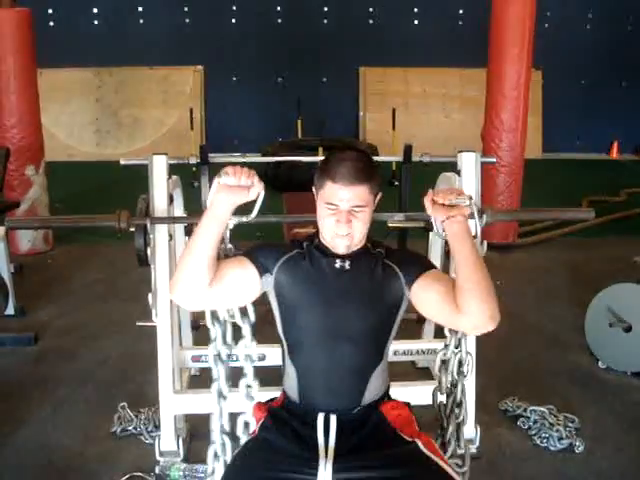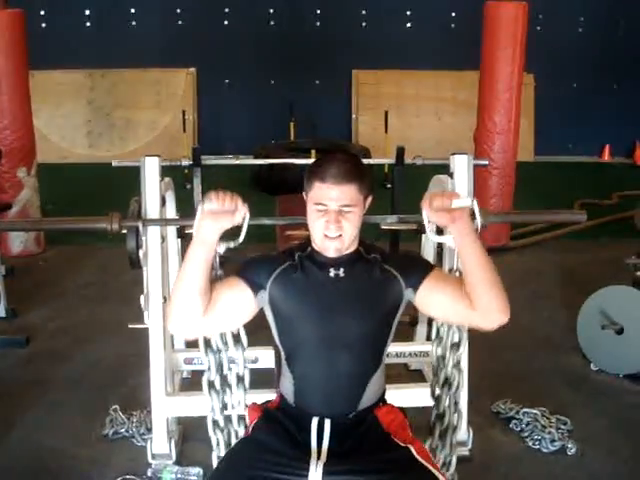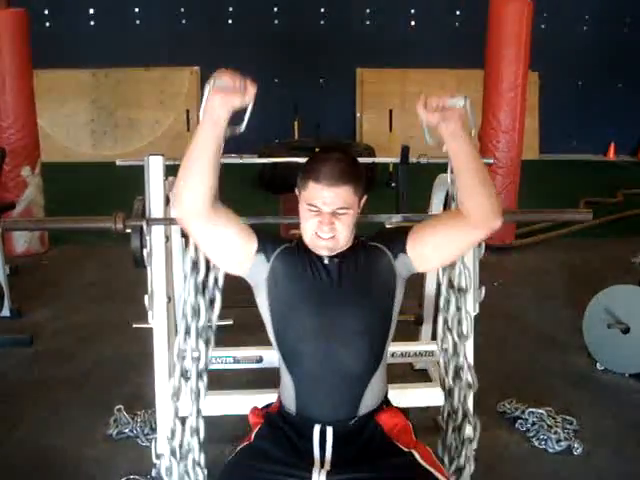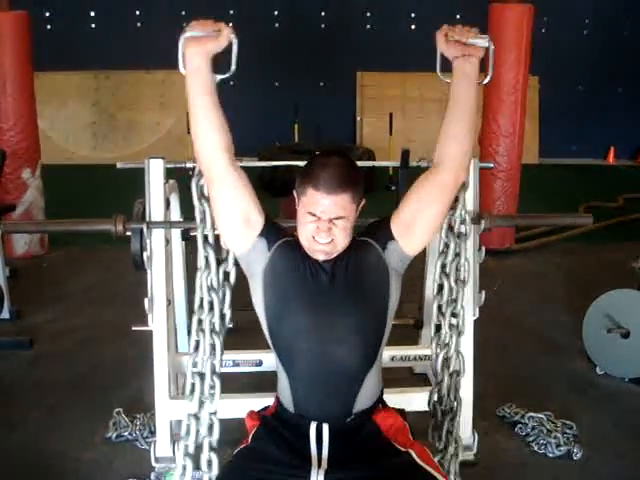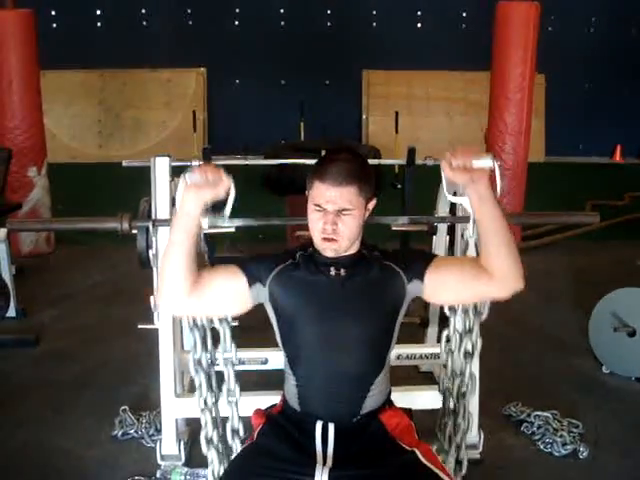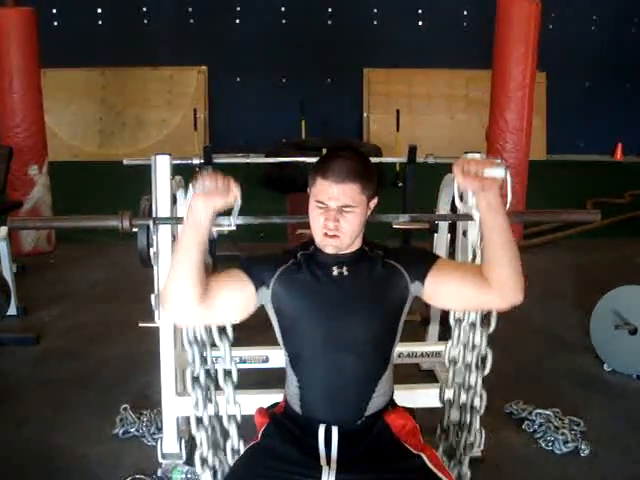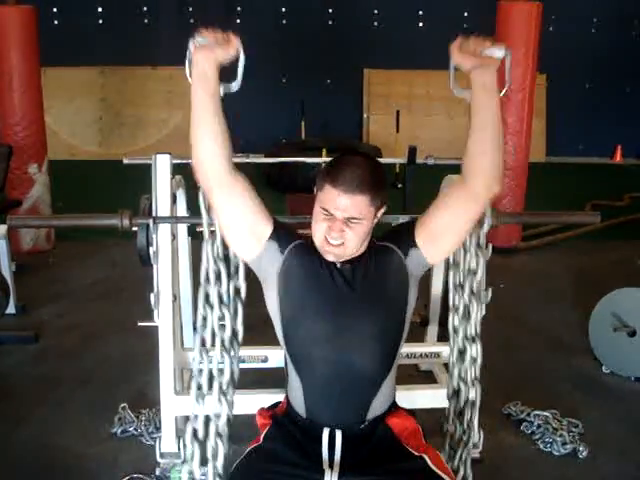
dt=0.4s
person 1, frame 1
left shoulder: (400, 267)
right shoulder: (279, 262)
left elbow: (480, 319)
right elbow: (188, 294)
left wrist: (456, 226)
right wrist: (220, 208)
left hip: (373, 428)
right hip: (291, 428)
person 1, frame 2
left shoulder: (396, 273)
right shoulder: (272, 274)
left elbow: (492, 314)
right elbow: (184, 322)
left wrist: (460, 228)
right wrist: (206, 231)
left hip: (368, 431)
right hip: (285, 431)
person 1, frame 3
left shoulder: (388, 258)
right shoulder: (270, 262)
left elbow: (483, 217)
right elbow: (192, 209)
left wrist: (452, 130)
right wrist: (217, 112)
left hip: (371, 439)
right hip: (286, 440)
person 1, frame 4
left shoulder: (383, 255)
right shoulder: (268, 254)
left elbow: (448, 170)
right elbow: (216, 165)
left wrist: (465, 66)
right wrist: (198, 58)
left hip: (369, 439)
right hip: (284, 439)
person 1, frame 5
left shoulder: (399, 271)
right shoulder: (274, 272)
left elbow: (503, 281)
right elbow: (176, 300)
left wrist: (480, 193)
right wrist: (192, 203)
left hip: (374, 437)
right hip: (290, 436)
person 1, frame 6
left shoulder: (401, 271)
right shoulder: (275, 274)
left elbow: (505, 291)
right elbow: (184, 307)
left wrist: (489, 201)
right wrist: (200, 210)
left hip: (377, 437)
right hip: (293, 436)
person 1, frame 7
left shoulder: (402, 259)
right shoulder: (281, 257)
left elbow: (478, 185)
right elbow: (217, 175)
left wrist: (484, 76)
right wrist: (205, 67)
left hip: (379, 442)
right hip: (293, 442)
